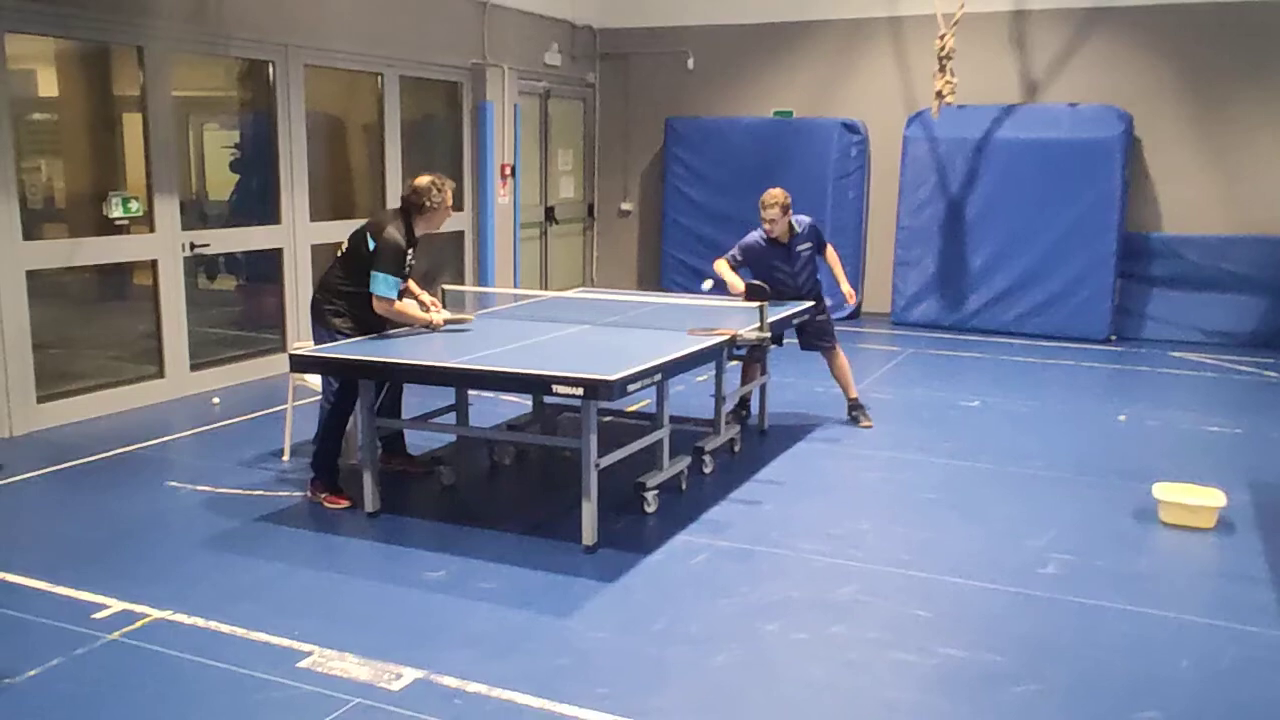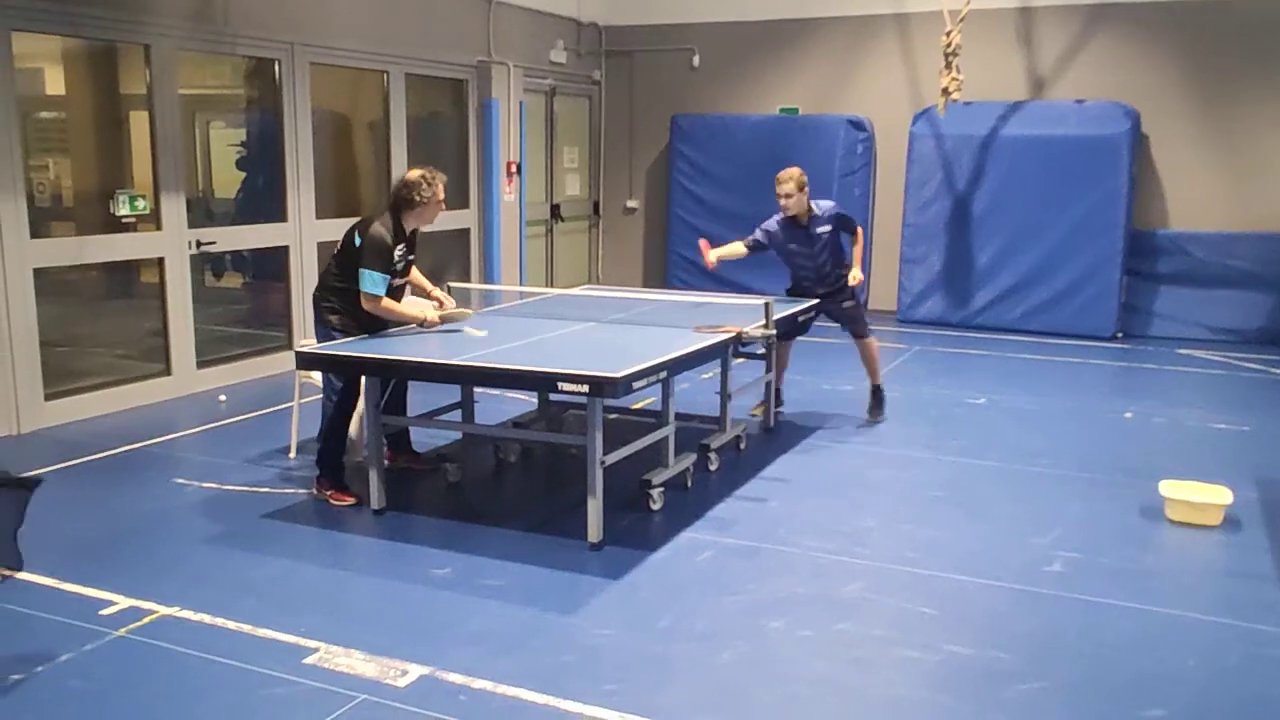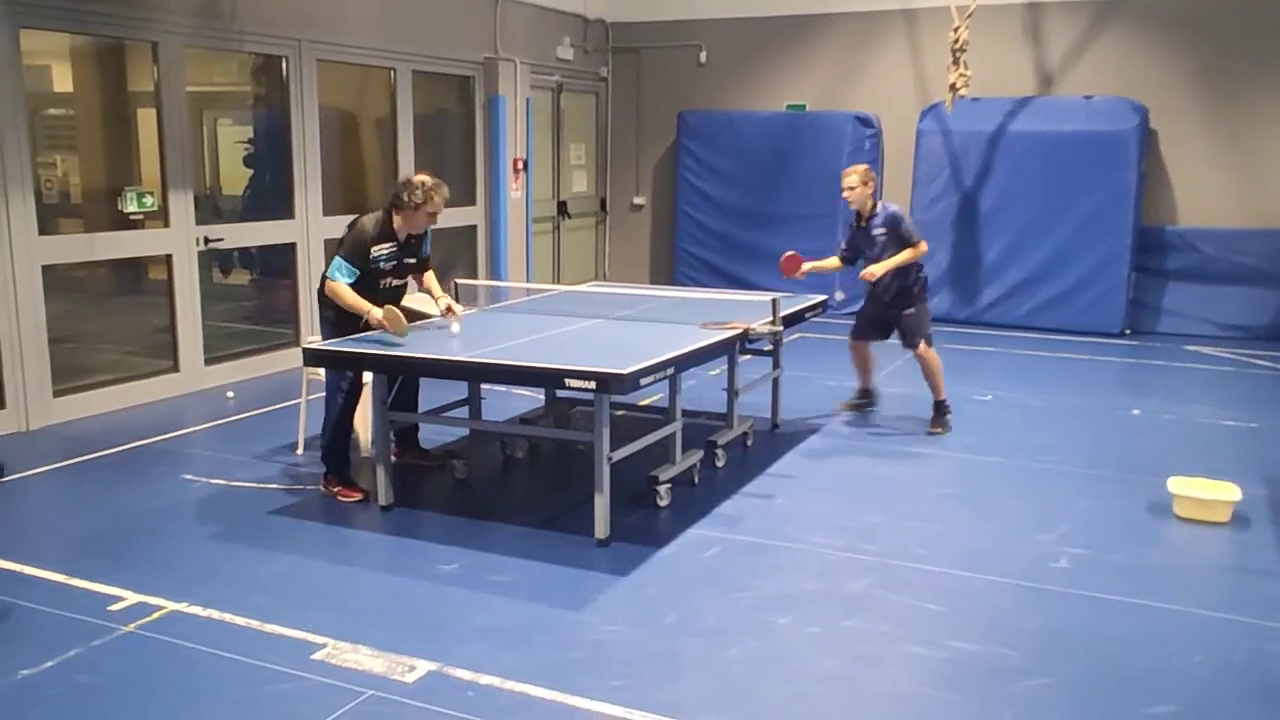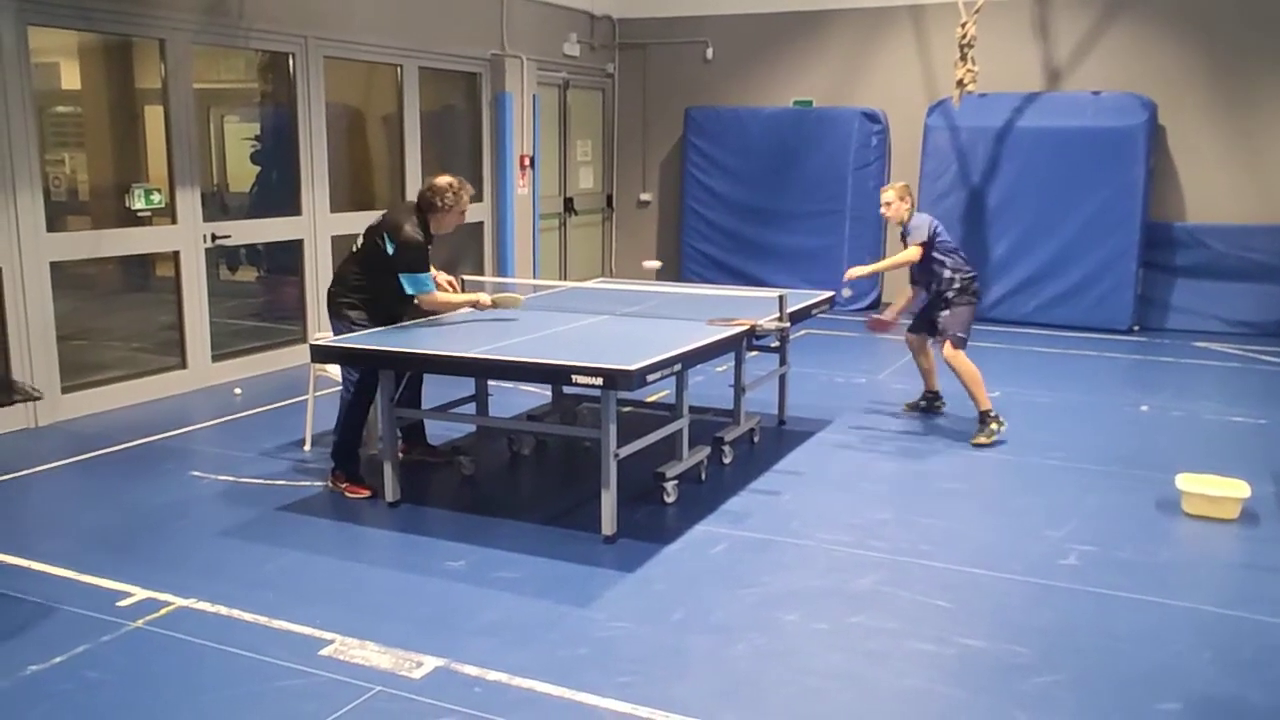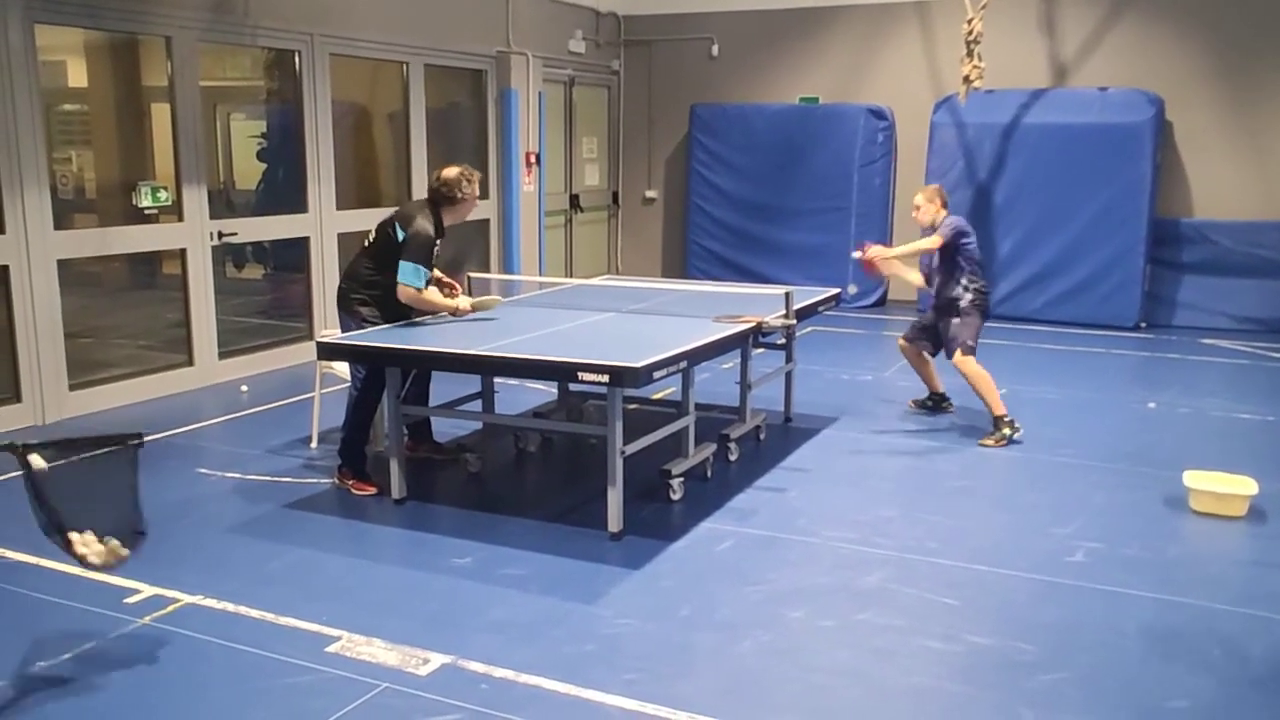
dt=0.4s
person 1, frame 1
left shoulder: (403, 226)
right shoulder: (392, 238)
right elbow: (384, 304)
left wrist: (418, 294)
right wrist: (427, 320)
left hip: (365, 317)
right hip: (338, 317)
left knee: (389, 379)
right knee: (342, 394)
left ankle: (393, 451)
right ankle: (323, 481)
person 1, frame 2
left shoulder: (407, 228)
right shoulder: (379, 235)
right elbow: (372, 301)
left wrist: (431, 291)
right wrist: (422, 317)
left hip: (371, 317)
right hip: (339, 316)
left knee: (395, 378)
right knee: (343, 393)
left ankle: (398, 449)
right ankle: (328, 478)
person 1, frame 3
left shoulder: (419, 233)
right shoulder: (366, 231)
left elbow: (422, 270)
right elbow: (332, 286)
left wrist: (440, 297)
right wrist: (369, 312)
left hip: (384, 312)
right hip: (344, 314)
left knee: (406, 373)
right knee: (345, 388)
left ankle: (406, 446)
right ankle: (335, 474)
person 1, frame 4
left shoulder: (419, 220)
right shoulder: (408, 235)
right elbow: (428, 300)
left wrist: (435, 274)
right wrist: (472, 299)
left hip: (386, 305)
right hip: (354, 307)
left knee: (408, 368)
right knee: (362, 383)
left ankle: (413, 441)
right ankle: (344, 470)
person 1, frame 5
left shoulder: (427, 214)
right shoulder: (422, 230)
right elbow: (409, 293)
left wrist: (436, 278)
right wrist: (452, 305)
left hip: (391, 304)
right hip: (364, 305)
left knee: (417, 366)
right knee: (370, 382)
left ankle: (419, 439)
right ankle: (350, 468)
person 2, frame 1
left shoulder: (807, 226)
right shoulder: (754, 243)
left elbow: (826, 249)
right elbow: (721, 263)
left wrist: (843, 282)
right wrist: (730, 277)
left hip: (809, 300)
left knee: (832, 350)
right knee: (754, 351)
left ankle: (854, 405)
right ankle: (743, 405)
person 2, frame 2
left shoulder: (830, 212)
right shoulder: (775, 227)
left elbow: (856, 232)
right elbow: (744, 247)
left wrist: (856, 267)
right wrist: (715, 254)
left hip: (838, 288)
right hip: (802, 292)
left knee: (863, 338)
right knee: (782, 340)
left ankle: (876, 391)
right ankle: (774, 395)
person 2, frame 3
left shoulder: (892, 215)
right shoulder: (855, 226)
left elbow: (920, 248)
right elbow: (842, 260)
left wrist: (883, 267)
right wrist: (811, 265)
left hip: (909, 291)
right hip: (879, 294)
left knee: (921, 348)
right knee: (858, 341)
left ankle: (941, 407)
right ankle: (866, 393)
person 2, frame 4
left shoulder: (920, 221)
right shoulder: (908, 234)
left elbow: (914, 254)
right elbow: (918, 283)
left wrist: (869, 269)
right wrist: (894, 310)
left hip: (959, 292)
right hip: (941, 293)
left knee: (951, 352)
right knee: (914, 336)
left ankle: (990, 418)
right ankle: (932, 396)
person 2, frame 5
left shoulder: (955, 224)
right shoulder: (938, 232)
left elbow: (931, 244)
right elbow: (928, 282)
left wrist: (888, 252)
right wrist: (895, 268)
left hip: (966, 306)
right hip: (946, 305)
left knee: (963, 359)
right knee: (908, 344)
left ankle: (1005, 422)
right ankle: (938, 398)
